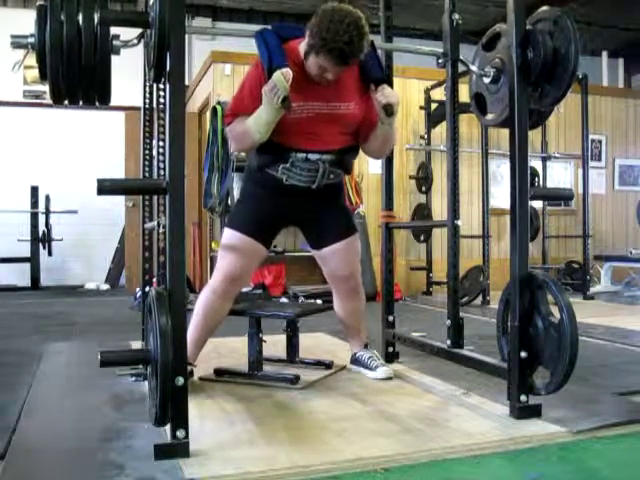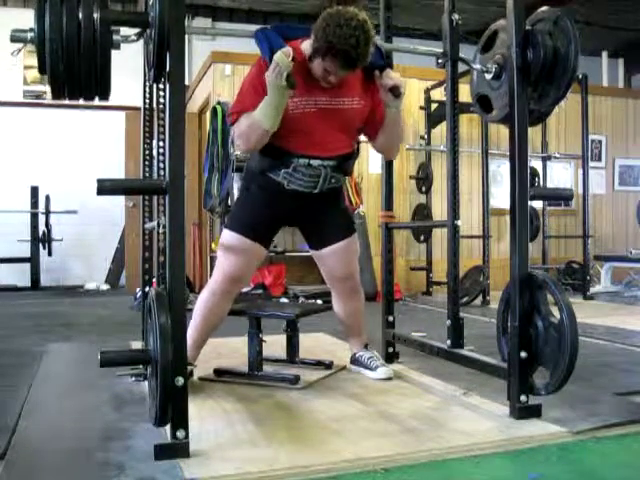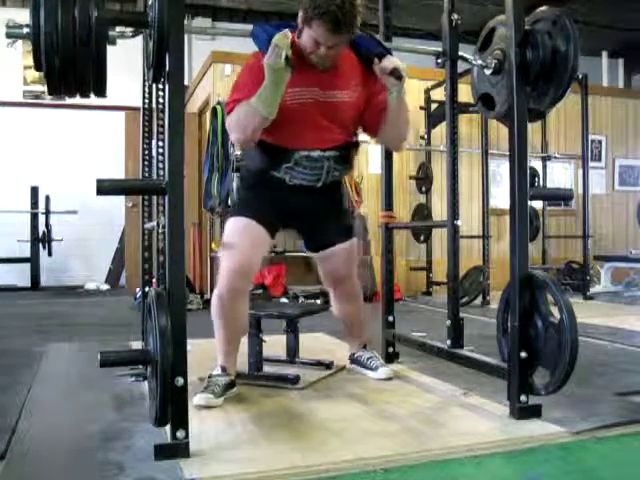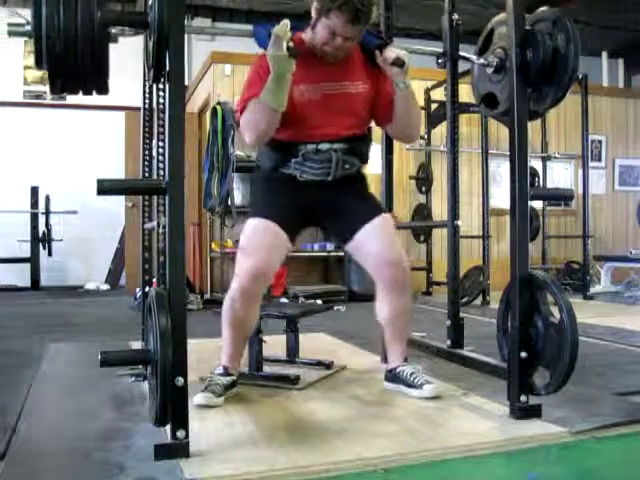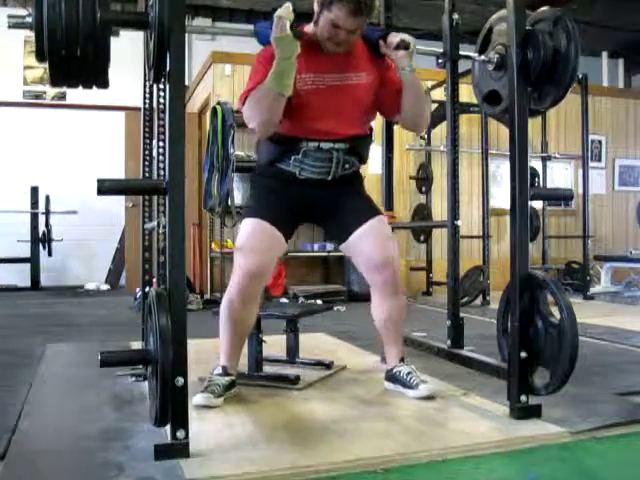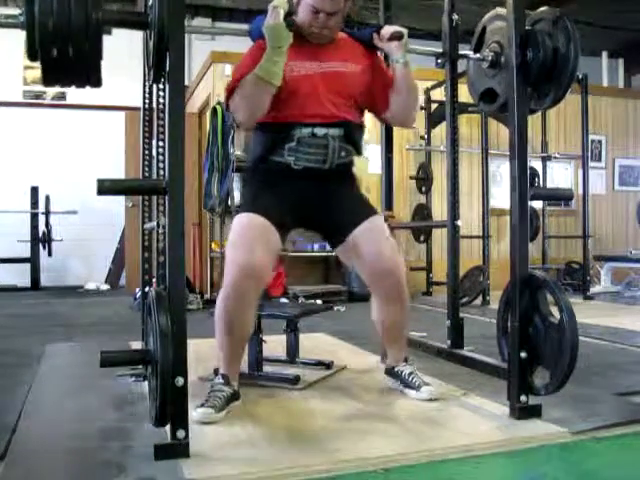
dt=0.5s
person 1, frame 1
left shoulder: (361, 79)
right shoulder: (272, 66)
left elbow: (376, 149)
right elbow: (237, 141)
left wrist: (386, 118)
right wrist: (270, 109)
left hip: (326, 193)
right hip: (268, 187)
left knee: (348, 280)
right knee: (226, 278)
left ankle: (360, 352)
right ankle: (183, 362)
person 1, frame 2
left shoulder: (365, 81)
right shoulder: (273, 65)
left elbow: (389, 148)
right elbow: (244, 141)
left wrist: (393, 103)
right wrist: (277, 94)
left hip: (325, 194)
right hip: (268, 188)
left knee: (347, 280)
right knee: (226, 280)
left ankle: (359, 351)
right ankle: (182, 363)
person 1, frame 3
left shoulder: (362, 70)
right shoulder: (265, 61)
left elbow: (394, 139)
right elbow: (239, 136)
left wrist: (395, 89)
right wrist: (275, 82)
left hip: (324, 191)
right hip: (266, 186)
left knee: (344, 284)
right knee: (233, 275)
left ankle: (358, 352)
right ankle: (224, 373)
person 1, frame 4
left shoulder: (370, 66)
right shoulder: (275, 60)
left elbow: (408, 133)
right elbow: (253, 135)
left wrist: (399, 80)
right wrist: (280, 74)
left hip: (346, 184)
right hip: (284, 184)
left knee: (395, 267)
right knee: (249, 277)
left ankle: (397, 366)
right ankle: (227, 373)
person 1, frame 5
left shoulder: (374, 60)
right shoulder: (277, 53)
left elbow: (417, 121)
right elbow: (258, 123)
left wrist: (405, 66)
right wrist: (285, 58)
left hip: (343, 184)
right hip: (281, 181)
left knee: (388, 270)
right knee: (246, 275)
left ankle: (396, 367)
right ankle: (225, 373)
person 1, frame 6
left shoulder: (362, 56)
right shoulder: (267, 48)
left elbow: (404, 116)
right elbow: (244, 114)
left wrist: (398, 57)
right wrist: (276, 49)
left hip: (336, 182)
right hip: (274, 179)
left knee: (391, 275)
right knee: (241, 277)
left ankle: (397, 365)
right ankle: (227, 382)
